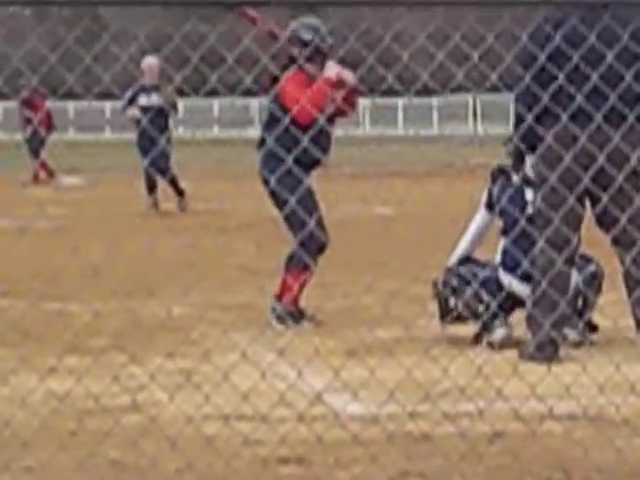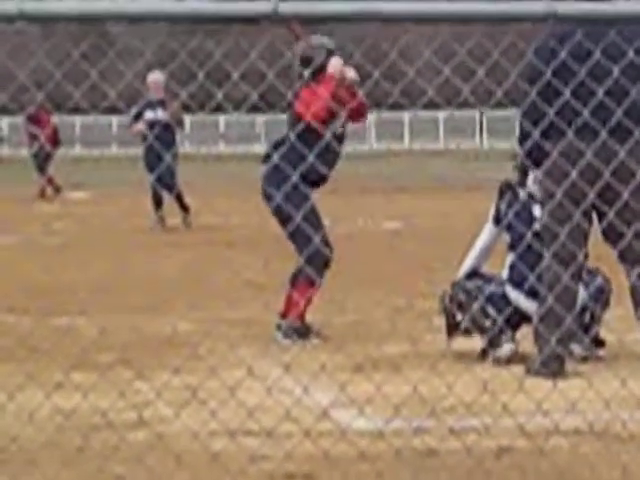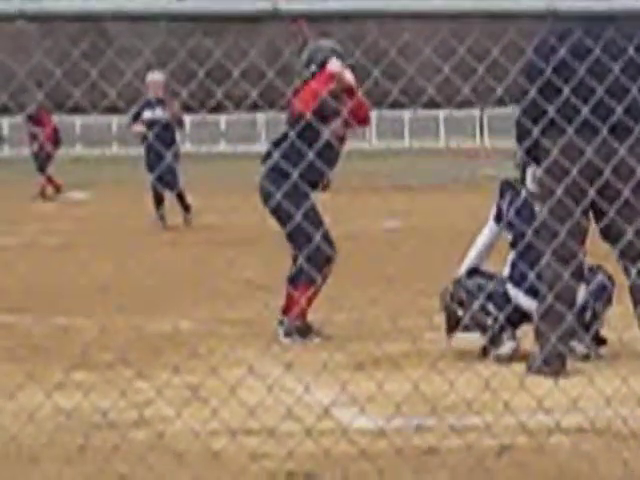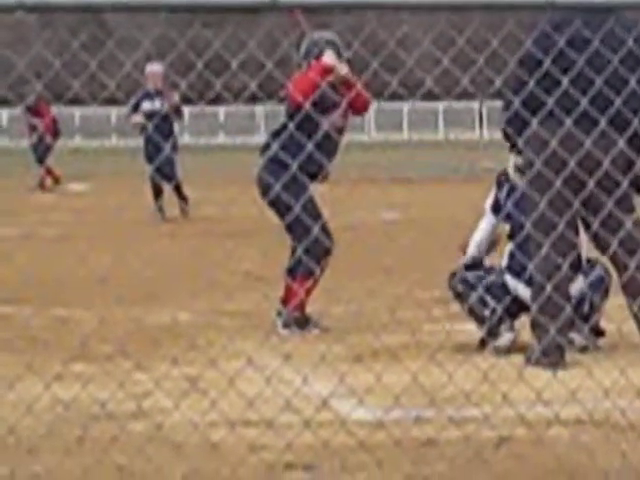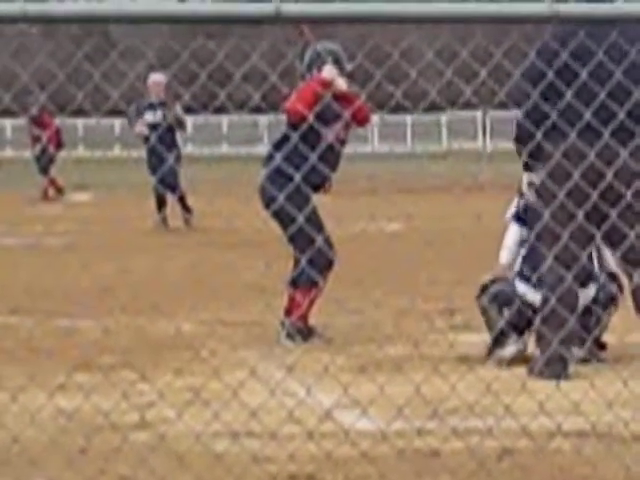
dt=0.4s
person 1, frame 1
left shoulder: (551, 26)
left elbow: (530, 92)
left wrist: (529, 147)
left hip: (561, 141)
left knee: (554, 242)
left ankle: (543, 339)
person 1, frame 2
left shoulder: (556, 41)
left elbow: (535, 106)
left wrist: (534, 162)
left hip: (568, 156)
left knee: (561, 256)
left ankle: (550, 357)
person 1, frame 3
left shoulder: (554, 38)
left elbow: (532, 105)
left wrist: (532, 159)
left hip: (563, 153)
left knee: (559, 255)
left ankle: (550, 353)
person 1, frame 4
left shoulder: (555, 27)
left elbow: (519, 88)
left wrist: (516, 142)
left hip: (550, 143)
right hip: (610, 148)
left knee: (550, 246)
left ankle: (549, 345)
person 1, frame 5
left shoulder: (560, 40)
left elbow: (534, 104)
left wrist: (531, 162)
left hip: (568, 158)
left knee: (560, 258)
left ankle: (553, 357)
person 2, frame 1
left shoulder: (316, 79)
right shoulder: (294, 79)
left elbow: (346, 108)
right elbow: (305, 115)
left wrist: (347, 84)
right wrist: (326, 79)
left hip: (294, 170)
right hip: (281, 169)
left knee: (312, 238)
right knee: (311, 238)
left ankle: (284, 302)
right ankle: (286, 307)
person 2, frame 2
left shoulder: (333, 95)
right shoulder: (309, 94)
left elbow: (359, 113)
right elbow: (316, 114)
left wrist: (351, 85)
right wrist: (332, 78)
left hip: (295, 186)
right hip: (283, 185)
left knee: (315, 252)
right knee: (318, 253)
left ankle: (290, 318)
right ankle: (292, 322)
person 2, frame 3
left shoulder: (337, 99)
right shoulder: (312, 96)
left elbow: (363, 118)
right elbow: (302, 105)
left wrist: (350, 87)
right wrist: (329, 75)
left hip: (295, 187)
right hip: (282, 184)
left knee: (311, 251)
right knee: (320, 252)
left ankle: (291, 316)
right ankle: (294, 322)
person 2, frame 4
left shoulder: (337, 90)
right shoulder: (308, 83)
left elbow: (363, 105)
right elbow: (295, 97)
left wrist: (346, 78)
right wrist: (322, 69)
left hip: (293, 177)
right hip: (281, 175)
left knee: (310, 241)
right knee: (317, 243)
left ankle: (289, 308)
right ankle: (292, 313)
person 2, frame 5
left shoulder: (339, 102)
right shoulder: (309, 94)
left elbow: (364, 118)
right elbow: (293, 111)
left wrist: (345, 92)
right wrist: (321, 82)
left hip: (297, 189)
right hip: (283, 186)
left knee: (311, 253)
right knee: (319, 254)
left ankle: (292, 319)
right ankle: (295, 324)
person 3, frame 1
left shoulder: (500, 179)
left elbow: (477, 230)
left wrist: (451, 267)
left hip: (512, 285)
right knee: (590, 268)
left ankle: (493, 321)
right ankle: (576, 322)
person 3, frame 2
left shoulder: (508, 195)
left elbow: (483, 246)
left wrist: (458, 282)
left hip: (519, 301)
left knee: (464, 287)
right knee: (599, 281)
left ankle: (499, 337)
right ankle: (582, 337)
person 3, frame 3
left shoulder: (510, 193)
left elbow: (483, 245)
left wrist: (458, 282)
left hip: (522, 301)
left knee: (464, 284)
right knee: (601, 279)
left ankle: (500, 336)
right ankle: (583, 336)
person 3, frame 4
left shoulder: (505, 186)
left elbow: (478, 244)
left hip: (519, 290)
right hip: (569, 292)
left knee: (462, 278)
right knee: (600, 270)
left ankle: (499, 328)
right ankle: (582, 328)
person 3, frame 5
left shoulder: (525, 201)
left elbow: (505, 261)
right elbow: (609, 267)
left hip: (532, 297)
right hip: (581, 295)
left knee: (490, 291)
right knee: (611, 284)
left ankle: (508, 339)
right ankle: (586, 342)
person 4, frame 1
left shoulder: (163, 88)
right shoulder: (137, 90)
left elbow: (173, 110)
right elbow: (126, 107)
left wrist: (169, 101)
right wrist: (131, 112)
left hip: (162, 133)
right hip: (144, 134)
left knee: (163, 167)
right knee: (149, 167)
left ankle: (180, 194)
right ankle: (152, 200)
person 4, frame 2
left shoulder: (169, 103)
right shoulder: (143, 105)
left elbow: (179, 125)
right elbow: (133, 124)
left wrist: (174, 115)
right wrist: (138, 127)
left hip: (168, 148)
right hip: (151, 149)
left knee: (169, 182)
right knee: (155, 182)
left ankle: (185, 210)
right ankle: (159, 215)
person 4, frame 3
left shoulder: (169, 103)
right shoulder: (142, 105)
left elbow: (179, 125)
right elbow: (132, 123)
left wrist: (174, 115)
right wrist: (136, 127)
left hip: (169, 148)
right hip: (151, 148)
left knee: (171, 181)
right knee: (156, 180)
left ankle: (186, 209)
right ankle: (160, 215)
person 4, frame 4
left shoulder: (169, 94)
right shoulder: (141, 96)
left elbow: (179, 116)
right elbow: (132, 114)
left wrist: (172, 103)
right wrist: (135, 118)
left hip: (167, 139)
right hip: (150, 139)
left knee: (169, 172)
right knee: (155, 172)
left ankle: (183, 200)
right ankle: (158, 206)
person 4, frame 5
left shoulder: (171, 105)
right shoulder: (142, 106)
left elbow: (182, 126)
right elbow: (133, 119)
left wrist: (174, 116)
right wrist: (137, 127)
left hip: (171, 149)
right hip: (153, 150)
left knee: (172, 182)
right knee: (158, 182)
left ankle: (186, 211)
right ankle: (162, 216)
